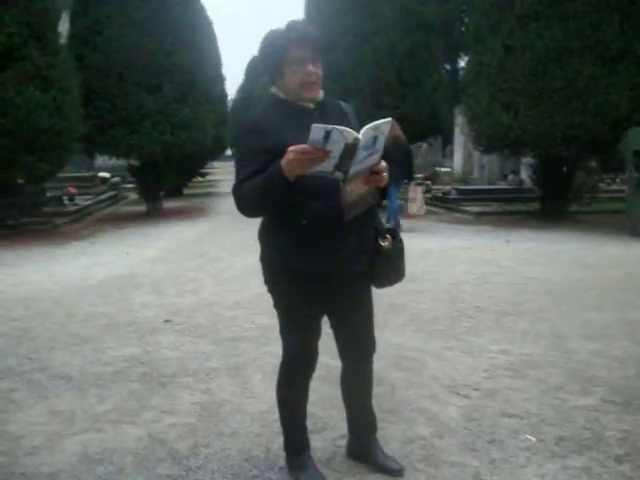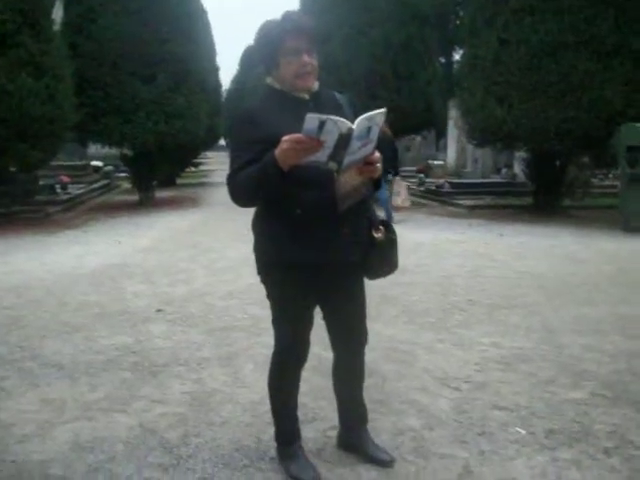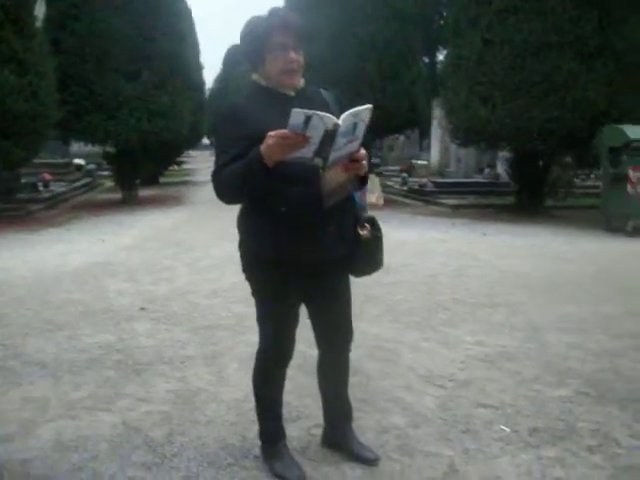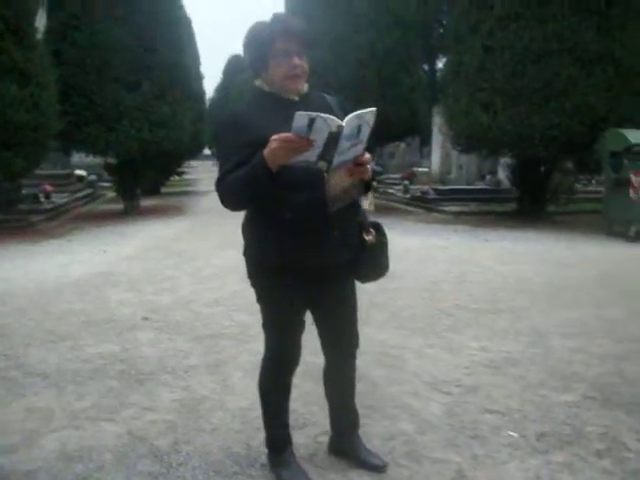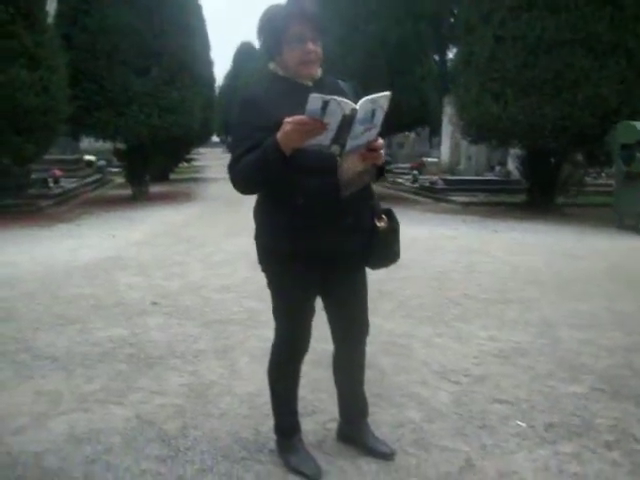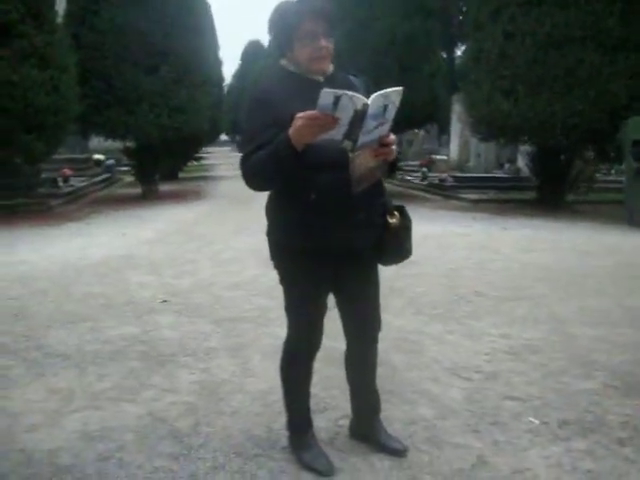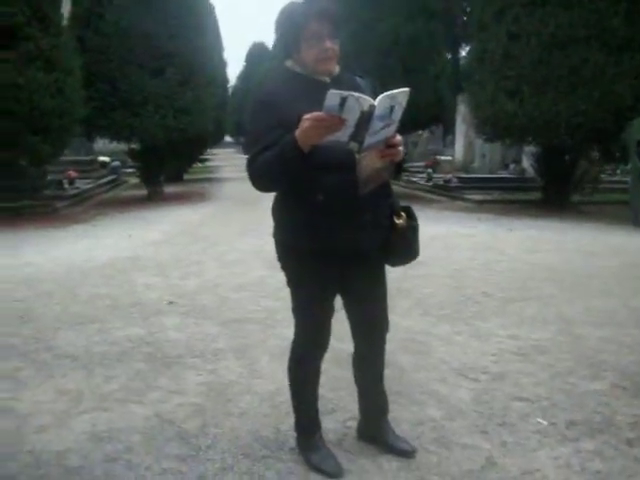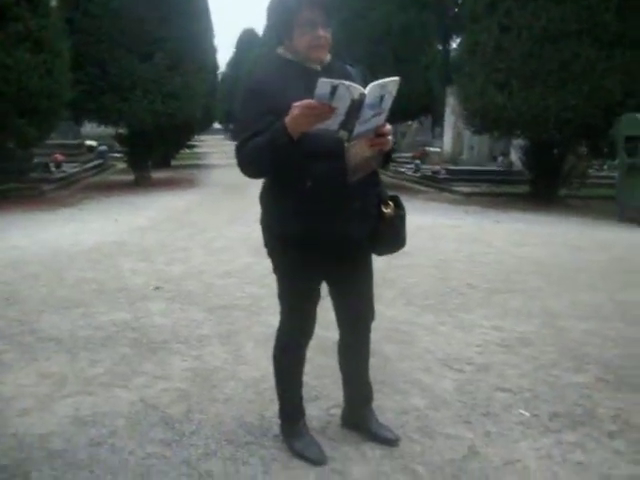
dt=0.2s
person 1, frame 1
left shoulder: (342, 113)
right shoulder: (260, 124)
left elbow: (364, 174)
right elbow: (247, 201)
left wrist: (378, 176)
right wrist: (285, 171)
left hip: (350, 260)
right hip: (296, 268)
left knee: (359, 353)
right knee: (299, 360)
left ankle: (363, 440)
person 1, frame 2
left shoulder: (336, 103)
right shoulder: (255, 114)
left elbow: (358, 165)
right elbow: (241, 191)
left wrist: (372, 169)
right wrist: (279, 161)
left hip: (344, 251)
right hip: (289, 258)
left knee: (352, 344)
right knee: (291, 350)
left ankle: (353, 430)
person 1, frame 3
left shoulder: (322, 101)
right shoulder: (241, 110)
left elbow: (344, 163)
right elbow: (226, 187)
left wrist: (358, 165)
right wrist: (264, 157)
left hip: (329, 248)
right hip: (275, 256)
left knee: (337, 342)
right knee: (276, 347)
left ankle: (338, 428)
person 1, frame 4
left shoulder: (326, 105)
right shoulder: (244, 116)
left elbow: (348, 168)
right elbow: (231, 194)
left wrist: (362, 170)
right wrist: (268, 161)
left hip: (334, 254)
right hip: (279, 261)
left knee: (343, 348)
right knee: (282, 354)
left ankle: (345, 436)
person 1, frame 5
left shoulder: (339, 91)
right shoulder: (257, 99)
left elbow: (361, 153)
right elbow: (242, 177)
left wrist: (375, 155)
right wrist: (281, 145)
left hip: (346, 240)
right hip: (291, 247)
left knee: (353, 335)
right knee: (292, 340)
left ankle: (354, 423)
right ankle: (288, 437)
person 1, frame 6
left shoulder: (351, 87)
right shoulder: (268, 94)
left elbow: (372, 148)
right elbow: (255, 174)
left wrist: (387, 151)
right wrist: (293, 140)
left hip: (358, 236)
right hip: (303, 243)
left knee: (365, 331)
right knee: (304, 336)
left ankle: (366, 420)
right ankle: (300, 434)
person 1, frame 7
left shoulder: (356, 87)
right shoulder: (274, 95)
left elbow: (379, 151)
right elbow: (261, 174)
left wrist: (394, 152)
right wrist: (300, 141)
left hip: (364, 237)
right hip: (309, 244)
left knee: (373, 332)
right knee: (312, 338)
left ankle: (374, 421)
right ankle: (308, 436)
person 1, frame 8
left shoulder: (346, 75)
right shoulder: (265, 81)
left elbow: (367, 140)
right elbow: (250, 161)
left wrist: (382, 141)
right wrist: (289, 129)
left hip: (352, 226)
right hip: (297, 231)
left knee: (358, 322)
right knee: (297, 325)
left ankle: (358, 409)
right ankle: (292, 422)
